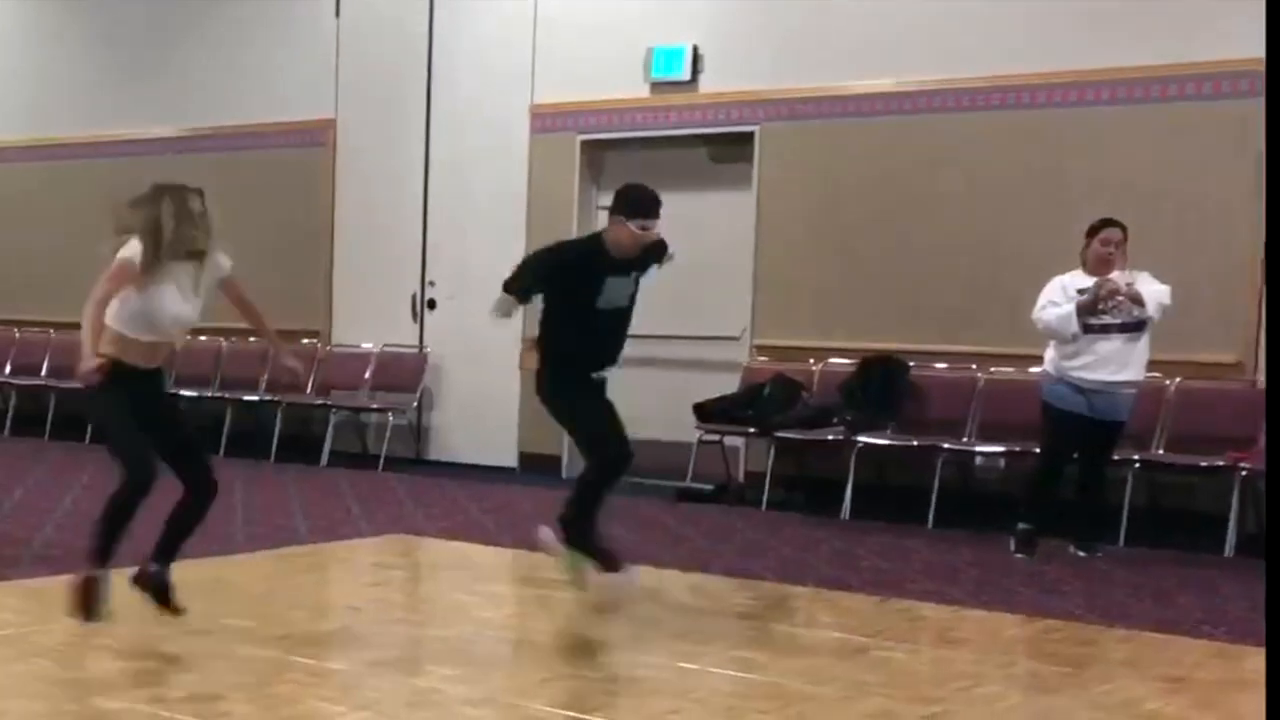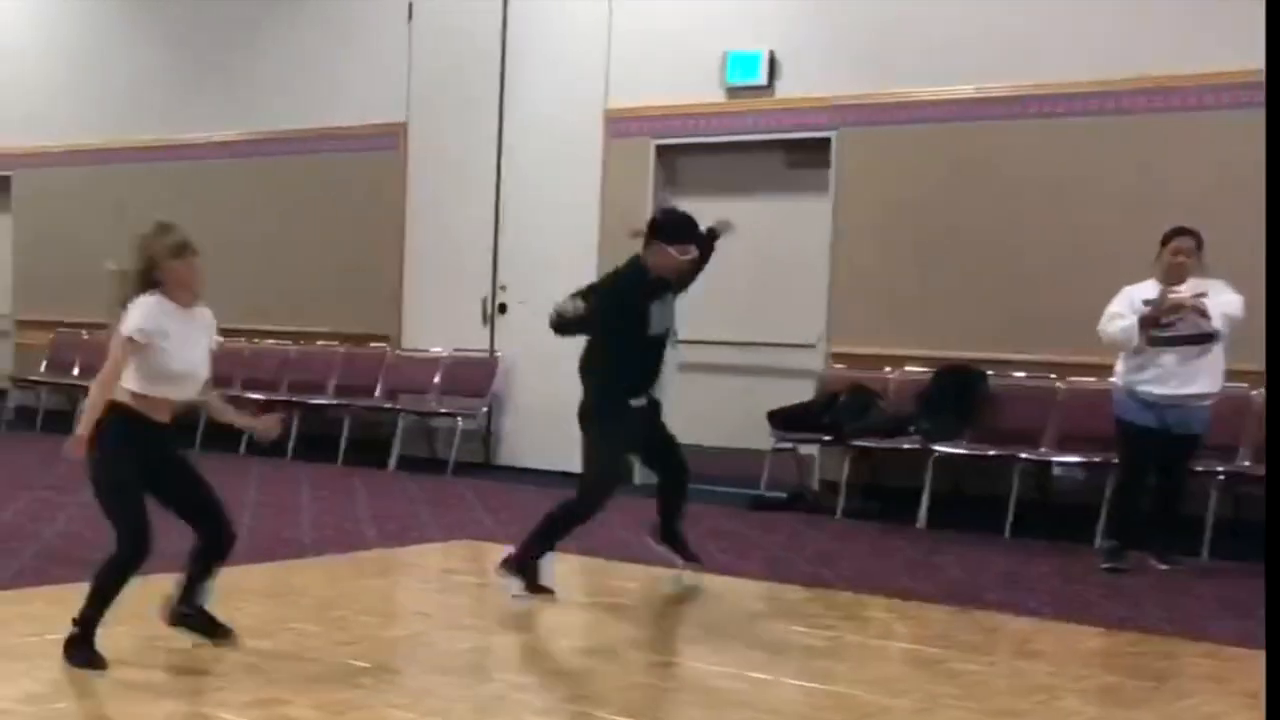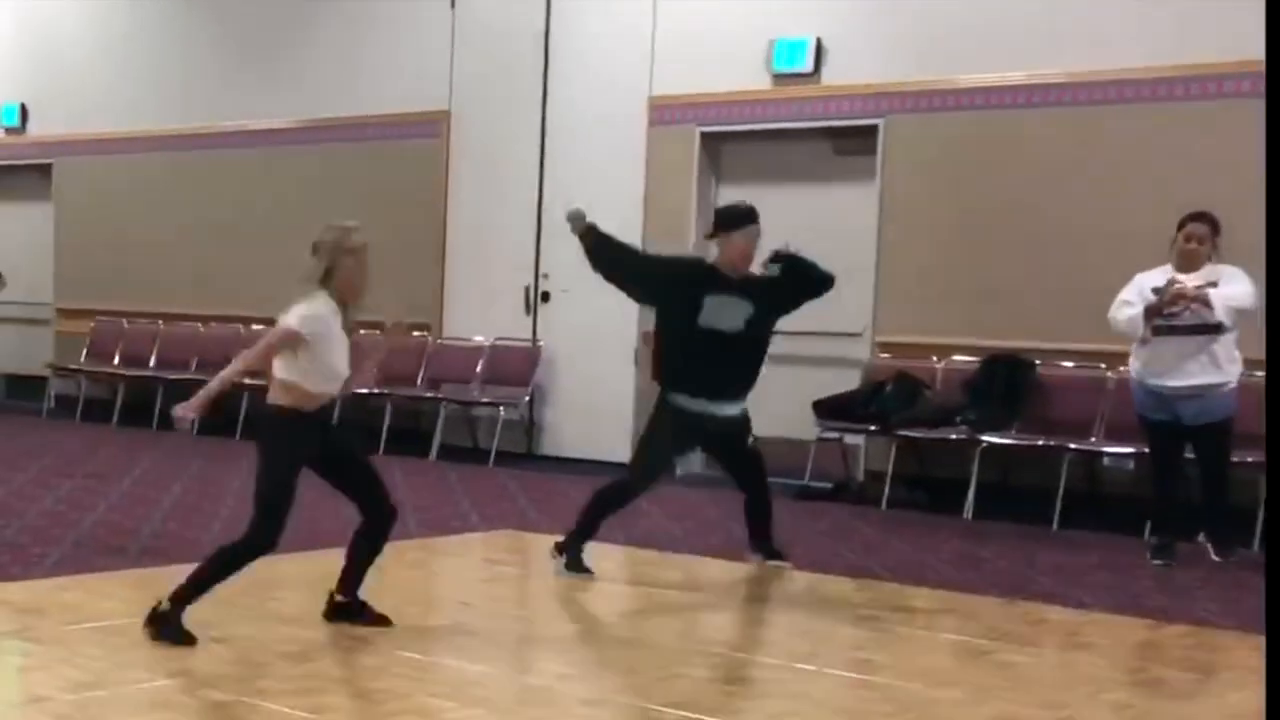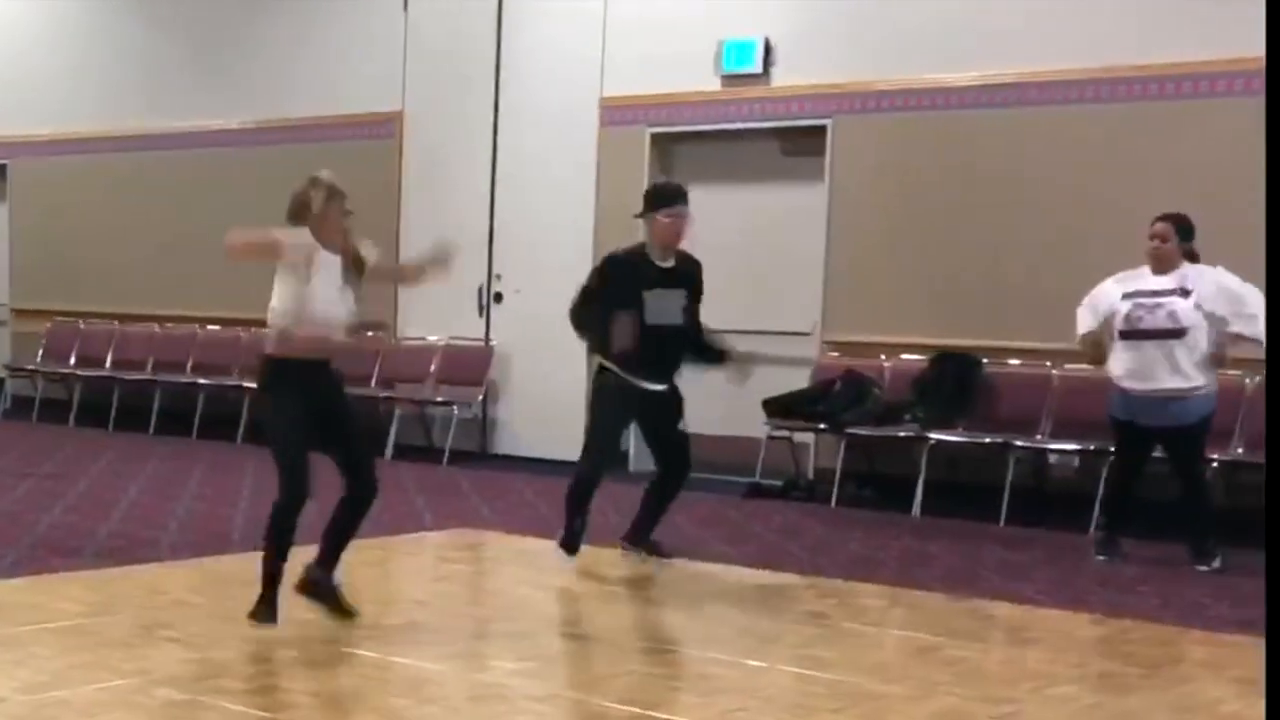
dt=0.7s
person 1, frame 1
left shoulder: (209, 260)
right shoulder: (142, 251)
left elbow: (242, 303)
right elbow: (96, 298)
left wrist: (280, 348)
right wrist: (90, 350)
left hip: (150, 383)
right hip: (113, 384)
left knee: (202, 484)
right knee: (141, 475)
left ankle: (155, 569)
right ankle: (92, 574)
person 1, frame 2
left shoulder: (202, 319)
right shoulder: (148, 311)
right elbow: (109, 374)
left wrist: (249, 422)
right wrist: (83, 428)
left hip: (159, 441)
right hip: (120, 435)
left knee: (220, 534)
right knee: (136, 544)
left ankle: (187, 606)
right ankle: (80, 635)
person 1, frame 3
left shoulder: (336, 313)
right shoulder: (316, 312)
right elbow: (252, 359)
left wrist: (366, 369)
right wrist: (199, 402)
left hip: (318, 427)
right hip: (286, 428)
left knee: (381, 511)
right knee: (262, 537)
left ankle: (344, 600)
right ankle: (168, 611)
person 1, frame 4
left shoulder: (356, 254)
right shoulder: (297, 244)
left elbow: (400, 274)
right elbow: (235, 244)
left wrist: (429, 262)
right wrist: (284, 242)
left hip: (320, 377)
right hip: (286, 380)
left knee: (364, 483)
right knee: (295, 489)
left ankle: (319, 574)
right ankle: (269, 593)
person 2, frame 1
left shoulder: (632, 257)
right shoulder: (578, 253)
right elbow: (536, 267)
left wrist: (657, 250)
right wrist: (514, 293)
left hip: (589, 376)
right hip: (563, 378)
left knee: (610, 457)
right knee: (613, 455)
left ankle: (573, 535)
right ankle: (575, 535)
person 2, frame 2
left shoulder: (665, 279)
right shoulder: (621, 286)
right elbow: (566, 324)
left wrist: (711, 238)
right wrist: (570, 311)
left hip: (639, 403)
right hip: (608, 406)
left knee: (675, 471)
right knee: (594, 494)
left ankle: (668, 535)
right ankle: (524, 562)
person 2, frame 3
left shoulder: (766, 292)
right shoulder: (684, 279)
left elbow: (820, 282)
right elbow: (625, 263)
left wrist: (784, 259)
right wrist: (587, 231)
left hip: (728, 416)
right hip: (679, 410)
left knee: (754, 480)
right knee: (637, 480)
left ankle: (762, 544)
right ankle: (571, 545)
person 2, frame 4
left shoulder: (689, 271)
right shoulder: (620, 267)
right elbow: (583, 313)
left wrist: (721, 356)
right wrist: (606, 333)
left hip: (660, 388)
right hip: (617, 384)
left knee: (676, 464)
right knee: (596, 460)
left ankle: (638, 535)
right ankle: (571, 536)
person 3, frame 1
left shoulder: (1138, 281)
right shoulder: (1064, 283)
left elbow: (1160, 298)
right elbow: (1045, 321)
left wrist: (1128, 292)
right wrist: (1087, 303)
left hip: (1116, 393)
right hip: (1067, 388)
left knee: (1095, 467)
right knee: (1053, 459)
left ankle: (1085, 536)
right ankle: (1028, 527)
person 3, frame 2
left shoulder: (1212, 289)
right shoulder: (1133, 293)
left elbow: (1232, 309)
right elbow: (1111, 332)
left wrist: (1192, 305)
right wrist: (1150, 316)
left hip: (1190, 405)
right hip: (1139, 401)
left knee: (1172, 479)
right knee: (1132, 474)
left ankle: (1161, 546)
right ankle: (1116, 544)
person 3, frame 3
left shoulder: (1228, 276)
right shoulder: (1147, 280)
left elbow: (1240, 299)
right elbow: (1120, 318)
left wrist: (1195, 295)
right wrist: (1158, 306)
left hip: (1212, 394)
right hip: (1157, 393)
left knee: (1215, 469)
right knee: (1165, 470)
left ankle: (1217, 536)
right ankle: (1163, 539)
person 3, frame 4
left shoulder: (1208, 280)
right shoulder: (1123, 282)
left elbow: (1253, 306)
right elbow: (1089, 307)
left wrist: (1225, 344)
right wrist: (1091, 337)
left hip: (1188, 398)
right hip: (1131, 397)
left knee: (1191, 475)
right knee: (1124, 470)
left ankle: (1203, 546)
right ankle: (1108, 534)
